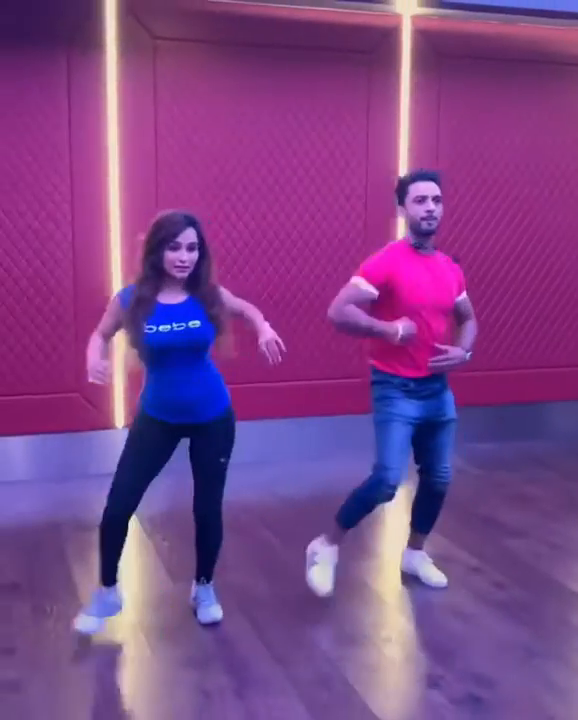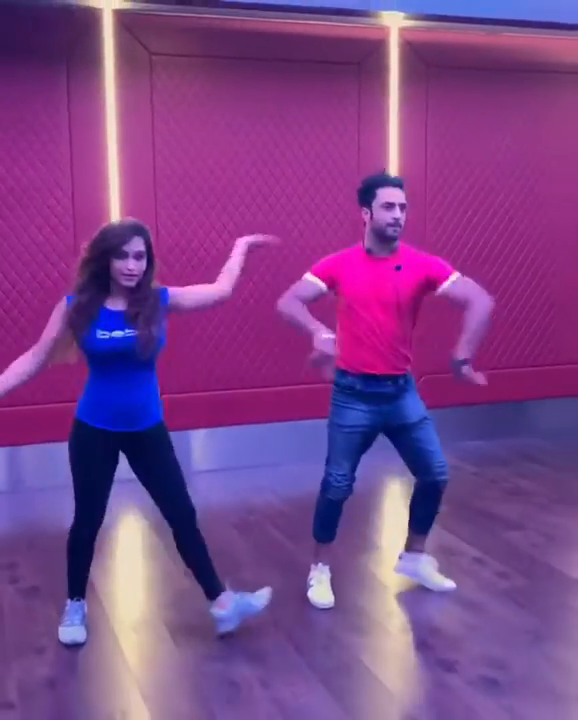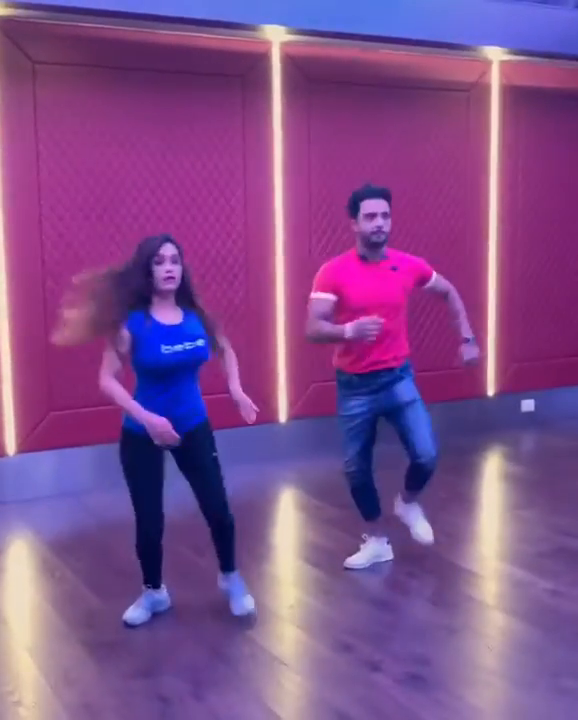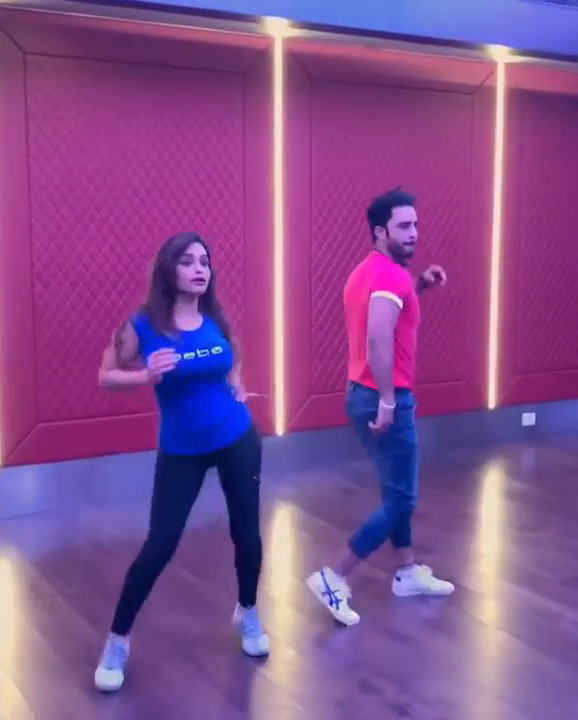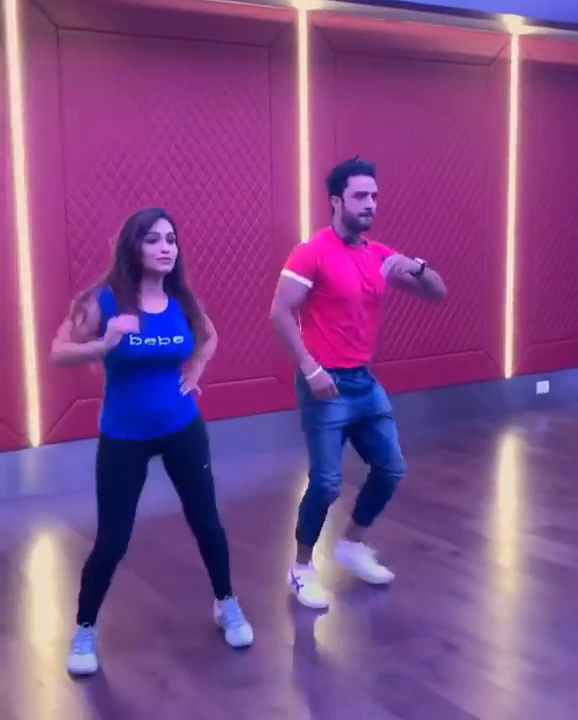
dt=1s
person 1, frame 1
left shoulder: (209, 295)
right shoulder: (132, 299)
left elbow: (248, 309)
right elbow: (101, 333)
left wrist: (264, 330)
right wrist: (94, 359)
left hip: (213, 418)
right hip: (158, 418)
left knee: (208, 509)
right knee: (118, 505)
left ankle: (204, 588)
right ankle: (107, 593)
person 1, frame 2
left shoulder: (159, 300)
right shoulder: (77, 305)
left elbow: (220, 291)
right elbow: (36, 356)
left wrist: (240, 247)
left hip: (148, 429)
right hip: (95, 431)
left knee: (183, 515)
right knee: (87, 522)
left ankle: (222, 602)
right ankle: (75, 606)
person 1, frame 3
left shoulder: (195, 316)
right shoulder: (130, 323)
left elbow: (224, 349)
right elbow: (107, 381)
left wrist: (237, 390)
right wrist: (147, 418)
left hip: (194, 428)
right hip: (143, 436)
left knee: (218, 511)
right knee: (149, 523)
left ankle: (231, 580)
right ankle: (153, 592)
person 1, frame 4
left shoulder: (217, 321)
right shoulder: (143, 326)
right elbow: (106, 376)
left wrist: (236, 389)
right wrist: (146, 375)
left hip: (236, 441)
right hip: (180, 451)
left knee: (246, 535)
right knee: (159, 545)
left ankle: (247, 615)
right ankle: (117, 642)
person 1, frame 5
left shoulder: (183, 302)
right shoulder: (105, 300)
left elbow: (209, 338)
right elbow: (57, 353)
left wrist: (193, 374)
right wrist: (106, 342)
left hip: (183, 430)
right hip: (123, 438)
left knee: (206, 522)
right knee: (111, 542)
left ankle: (227, 606)
right ankle: (84, 630)
person 2, frame 1
left shoulder: (451, 268)
right shoulder: (385, 263)
left elbow: (467, 319)
right elbow: (339, 311)
left wrist: (463, 352)
right wrist: (388, 329)
left hip: (438, 389)
right hip: (395, 389)
left knee: (438, 480)
right knee: (387, 480)
left ankle: (415, 553)
right ankle: (327, 545)
person 2, frame 2
left shoulder: (424, 265)
right shoulder: (338, 266)
left elbow: (481, 302)
right elbow: (288, 302)
left wrist: (462, 357)
right wrist: (321, 333)
left hip: (401, 390)
right hip: (354, 392)
left knee: (436, 475)
right knee: (337, 485)
left ankle: (414, 557)
right ankle: (320, 569)
person 2, frame 3
left shoulder: (410, 266)
right shoulder: (332, 273)
left elbow: (449, 293)
right elbow: (314, 327)
left wrist: (466, 338)
right wrist: (348, 331)
left hip: (398, 378)
right hip: (353, 385)
left knee: (426, 454)
right knee: (356, 468)
left ankle: (409, 502)
right ankle: (376, 542)
person 2, frame 4
left shoulder: (367, 272)
right shoulder: (390, 274)
right elbow: (379, 336)
left wrist: (420, 286)
right wrist: (386, 400)
left hip: (364, 393)
right hip: (384, 400)
left knee: (398, 491)
right knee: (400, 498)
left ankle: (409, 573)
right ankle: (332, 577)
person 2, frame 5
left shoulder: (381, 255)
right shoulder: (312, 253)
left elbow: (438, 293)
right elbow: (280, 314)
left wrist: (416, 267)
right wrist: (312, 370)
left hip: (365, 381)
right hip: (327, 385)
left knee: (390, 469)
right knee: (326, 484)
left ankle: (352, 543)
right ankle: (302, 568)
